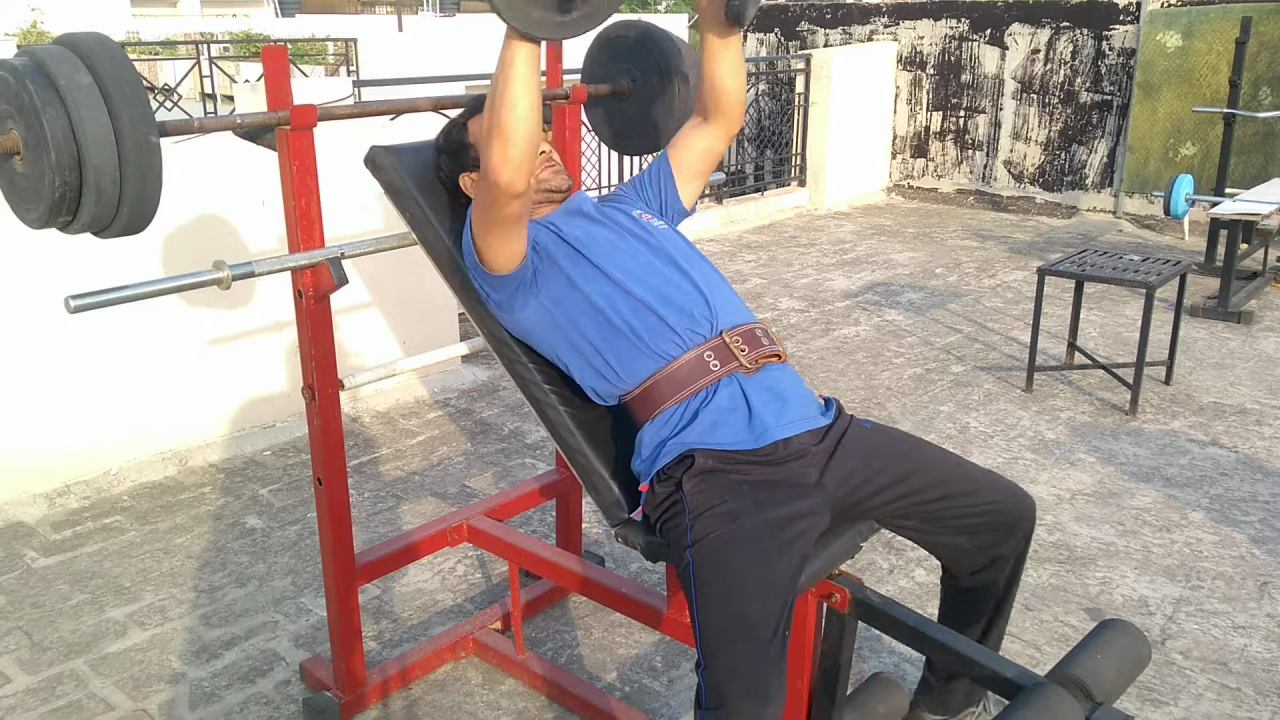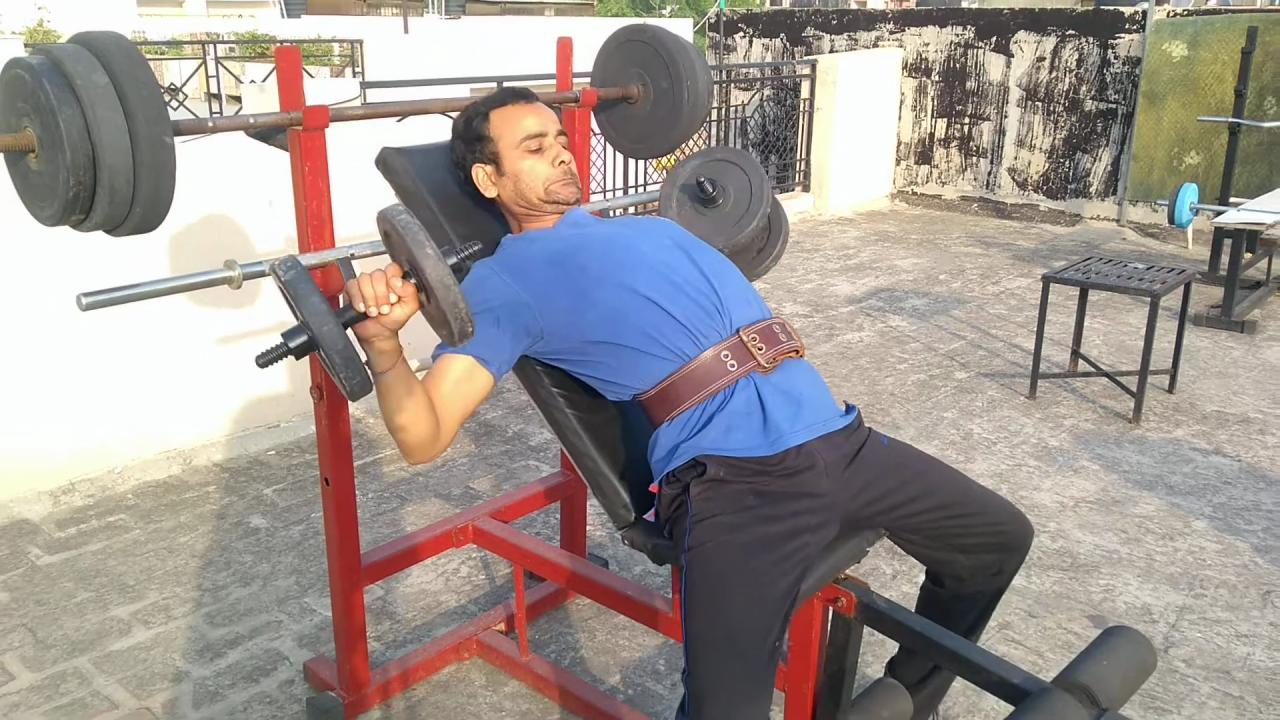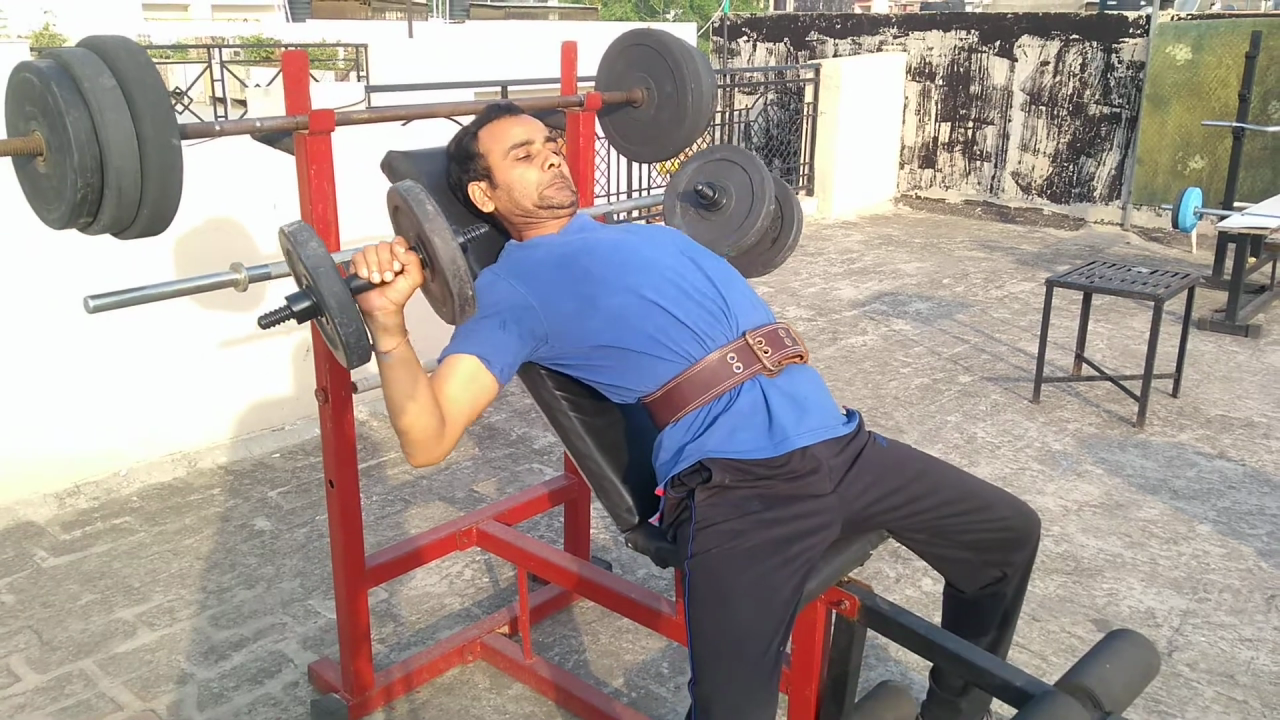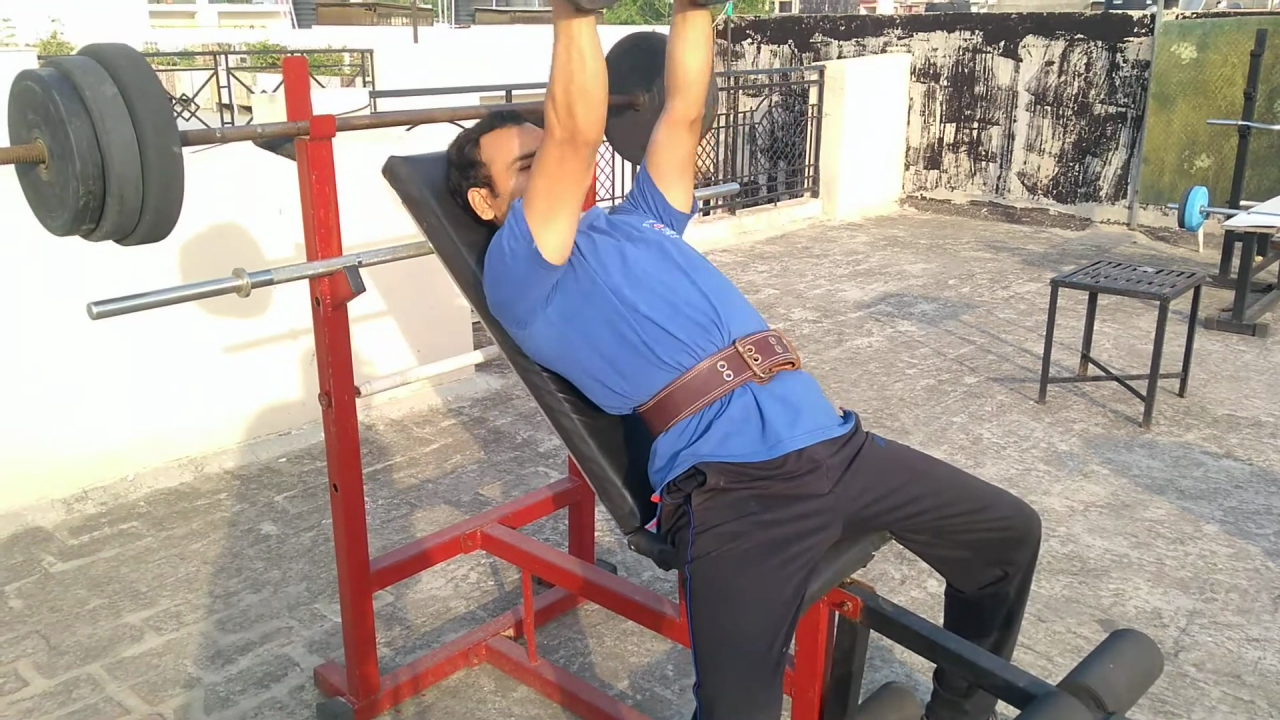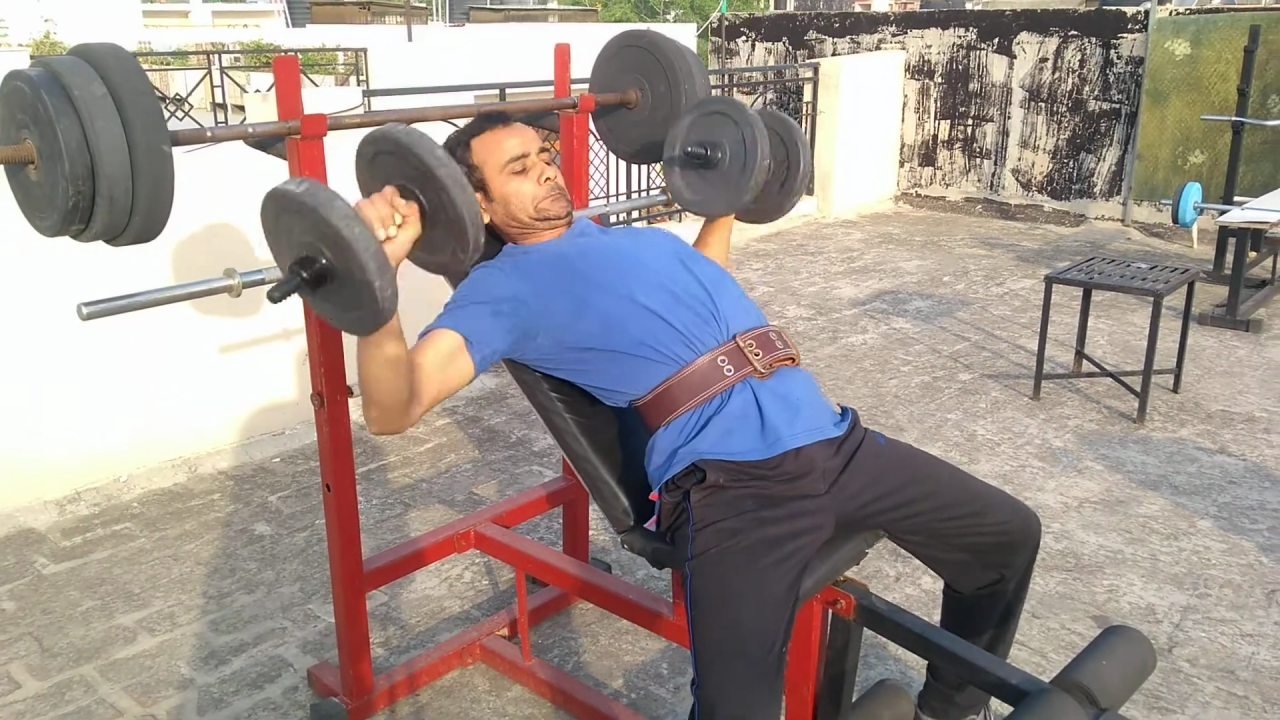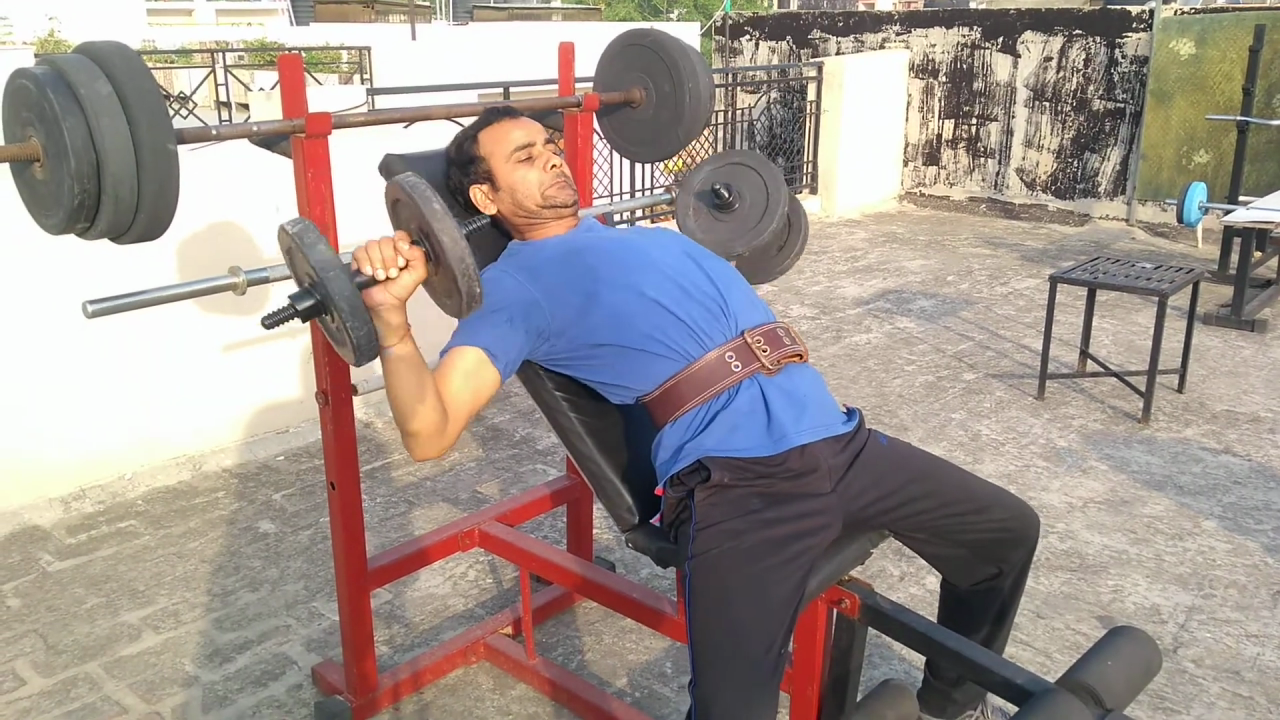
dt=0.7s
person 1, frame 1
left shoulder: (629, 208)
right shoulder: (509, 257)
left elbow: (719, 120)
right elbow: (511, 180)
left hip: (814, 427)
right hip: (717, 472)
left knee: (1004, 515)
person 1, frame 2
left shoulder: (640, 226)
right shoulder: (503, 280)
right elbow: (424, 435)
right wrist: (380, 339)
left hip: (833, 432)
right hip: (731, 476)
left knee: (1001, 536)
person 1, frame 3
left shoulder: (642, 232)
right shoulder: (511, 286)
right elbow: (427, 437)
right wrist: (386, 317)
left hip: (834, 438)
right hip: (735, 480)
left knee: (1009, 533)
person 1, frame 4
left shoulder: (638, 223)
right shoulder: (519, 271)
left elbow: (682, 114)
right elbow: (577, 135)
left hip: (828, 439)
right hip: (732, 484)
left knee: (1011, 532)
person 1, frame 5
left shoulder: (627, 234)
right shoulder: (506, 285)
right elbow: (394, 406)
left hip: (828, 438)
right hip: (727, 481)
left knee: (1009, 533)
person 1, frame 6
left shoulder: (639, 235)
right shoulder: (517, 283)
right elbow: (428, 431)
right wrist: (389, 311)
left hip: (834, 436)
right hip: (734, 479)
left knee: (1007, 531)
